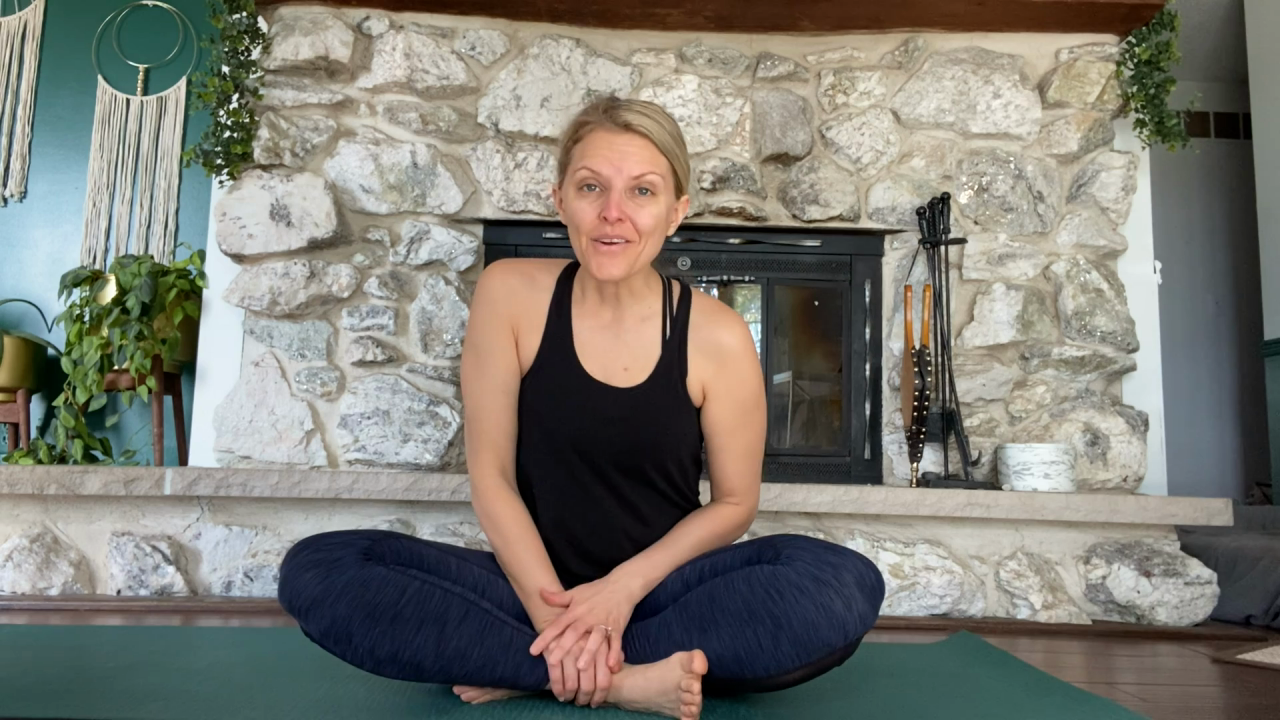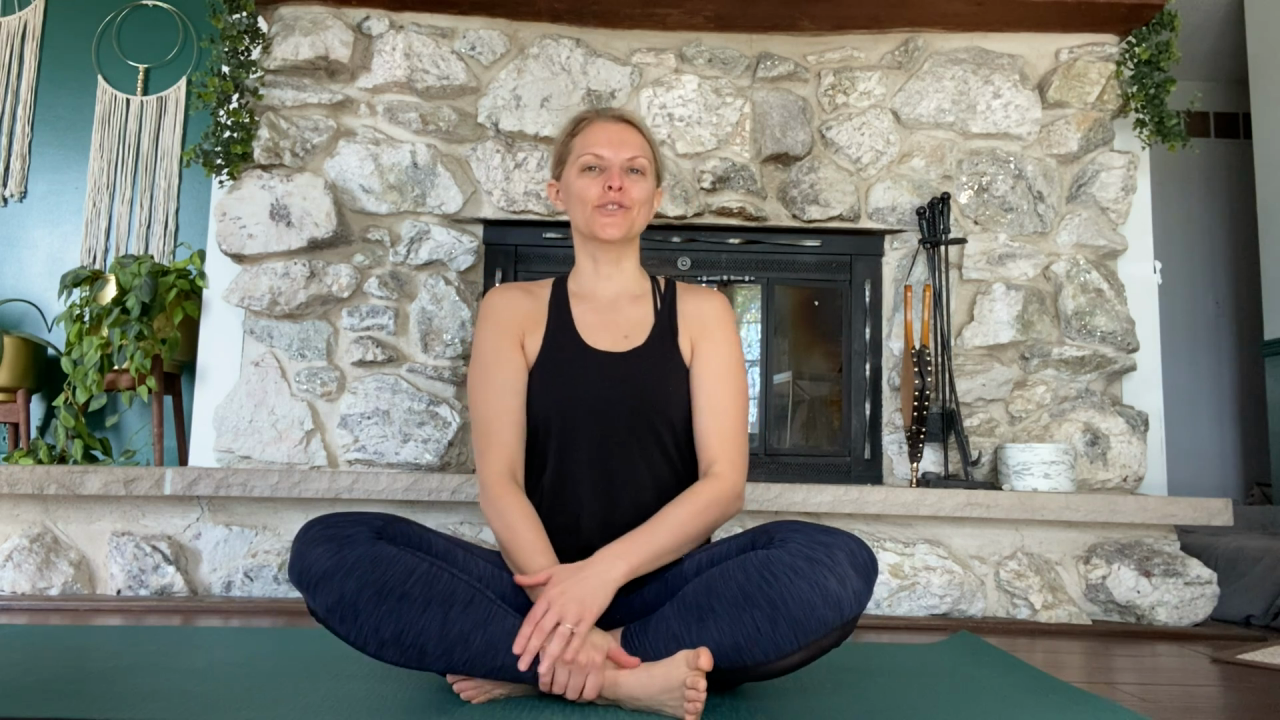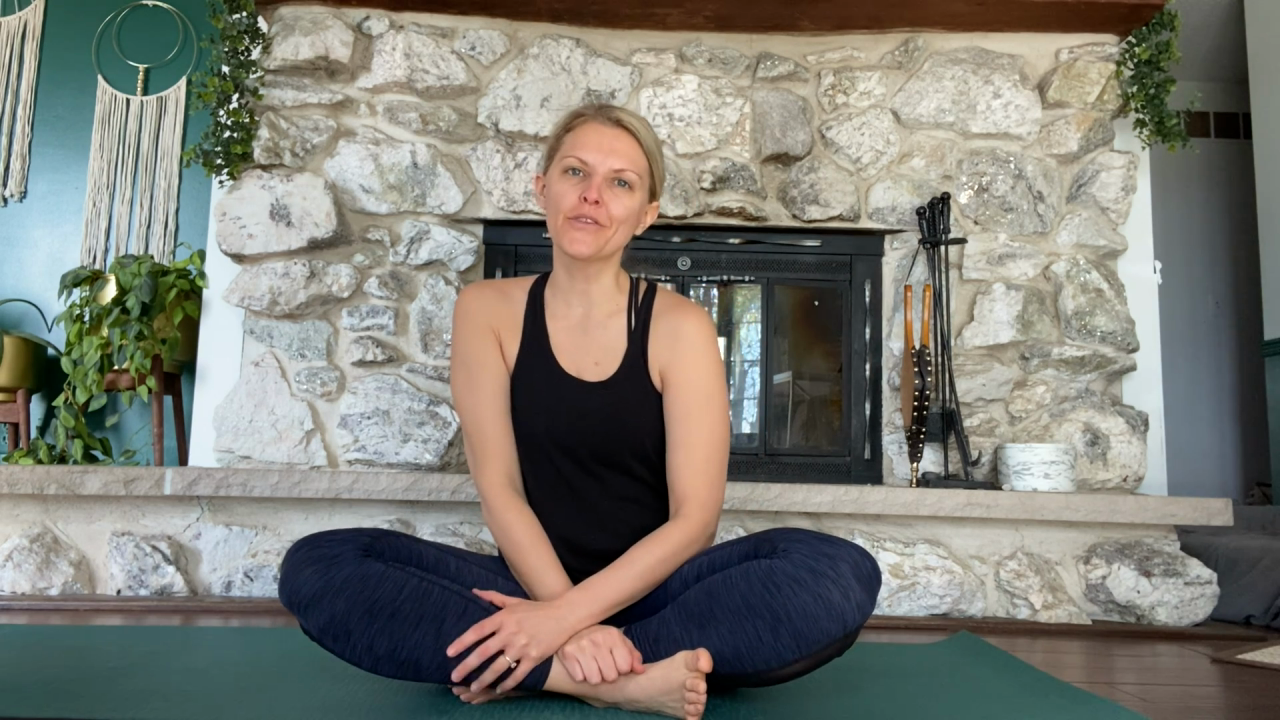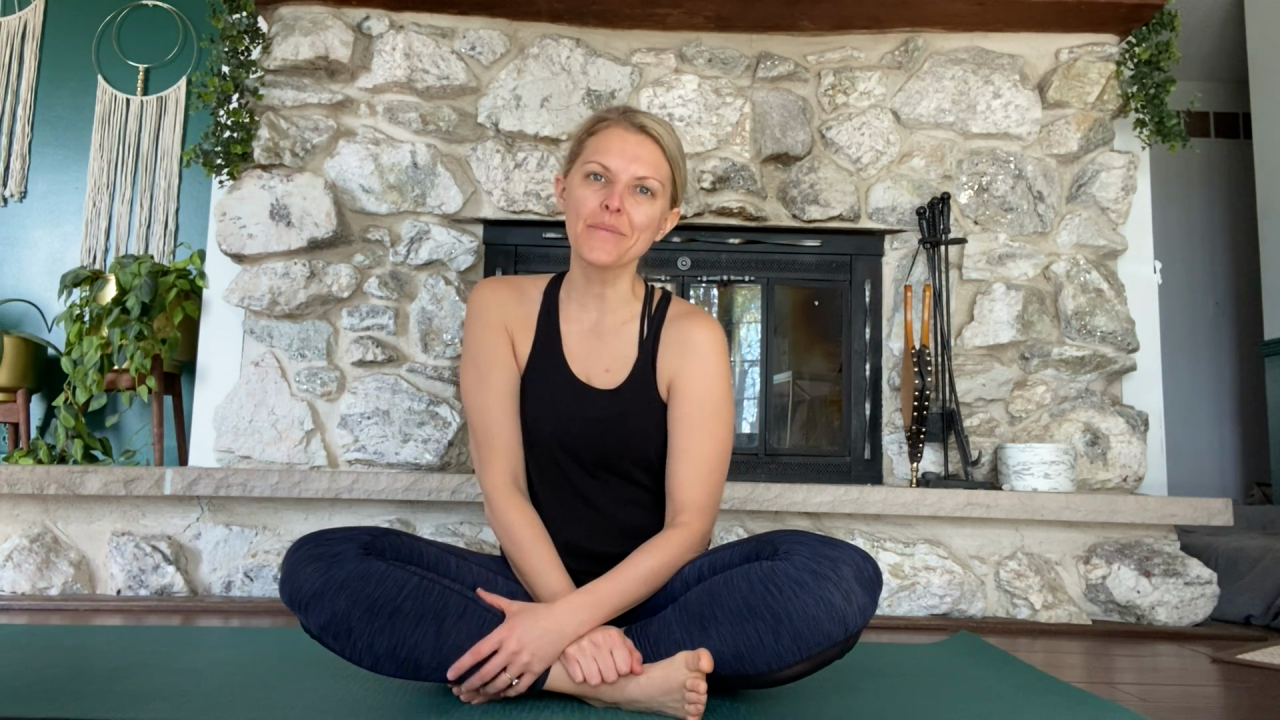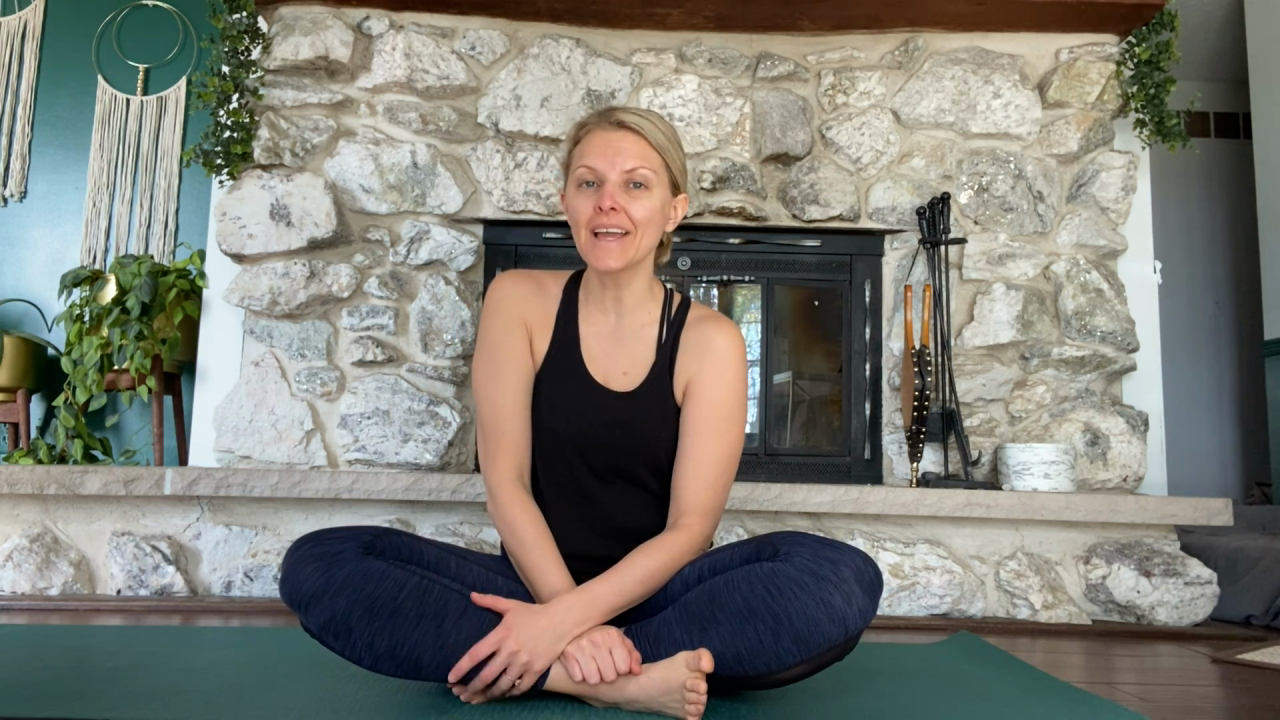
dt=1s
person 1, frame 1
left shoulder: (716, 336)
right shoulder: (509, 293)
left elbow: (734, 501)
right elbow: (491, 476)
left wrist: (628, 583)
right wrist: (553, 611)
left hip: (664, 593)
right hip: (538, 589)
left knee: (846, 587)
right knee: (315, 572)
left ankle: (526, 668)
person 1, frame 2
left shoulder: (702, 311)
right shoulder: (511, 308)
left elbow: (723, 484)
right elbow: (498, 482)
left wrist: (602, 575)
right wrist: (566, 607)
left hip: (668, 592)
right hip: (547, 589)
left knee: (839, 566)
right knee: (326, 550)
left ankle: (529, 669)
person 1, frame 3
left shoulder: (678, 326)
right shoulder: (487, 309)
left elbow: (695, 519)
right elbow: (500, 490)
left wrist: (566, 617)
right wrist: (567, 619)
left hip: (655, 593)
right hip: (535, 588)
left knee: (840, 575)
right knee: (315, 568)
person 1, frame 4
left shoulder: (690, 335)
right shoulder: (502, 305)
left elbow: (689, 526)
right elbow: (502, 489)
left wrist: (567, 621)
right wrist: (568, 617)
left hip: (655, 594)
right hip: (535, 588)
left knee: (843, 577)
right knee: (318, 564)
person 1, frame 5
left shoulder: (709, 340)
right shoulder: (519, 300)
left elbow: (691, 528)
right elbow: (505, 483)
left wrist: (565, 620)
right wrist: (566, 618)
left hip: (657, 597)
right hip: (537, 589)
left knee: (843, 579)
right knee: (317, 562)
